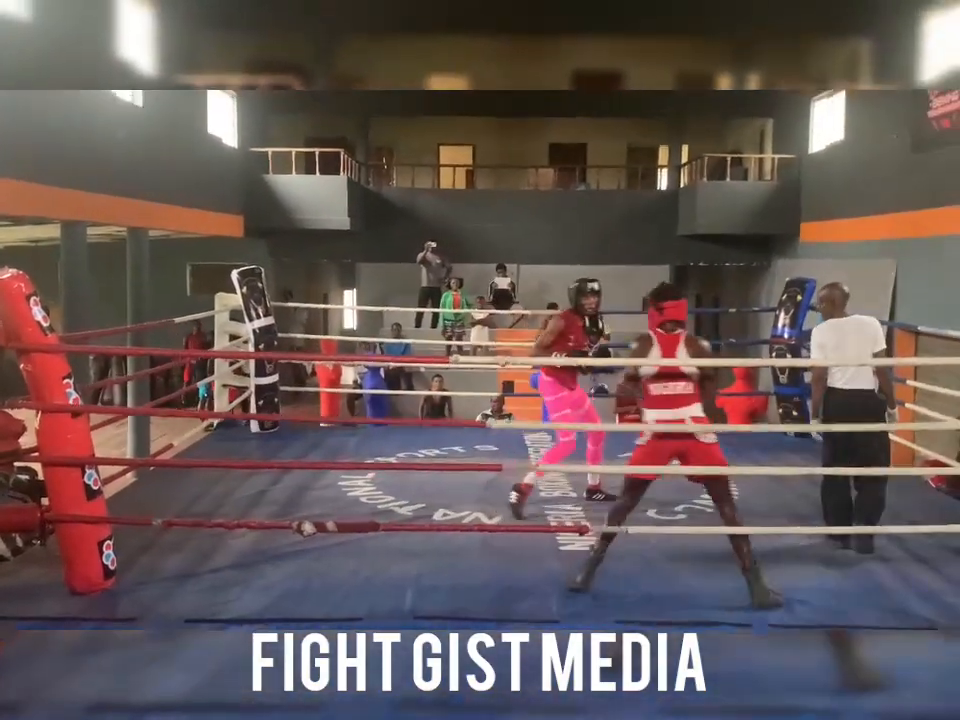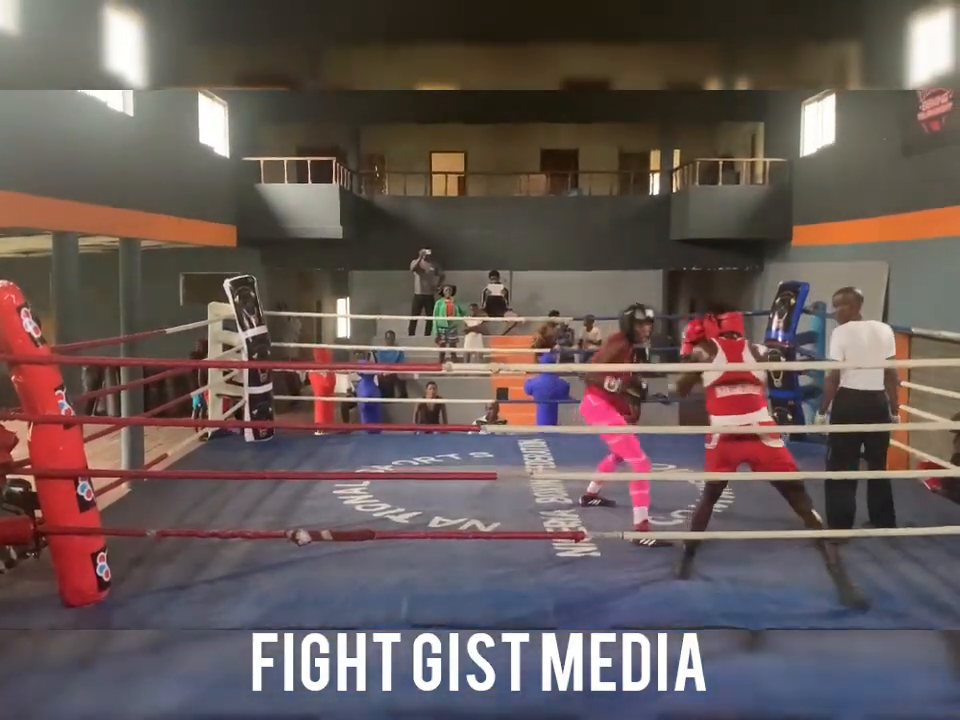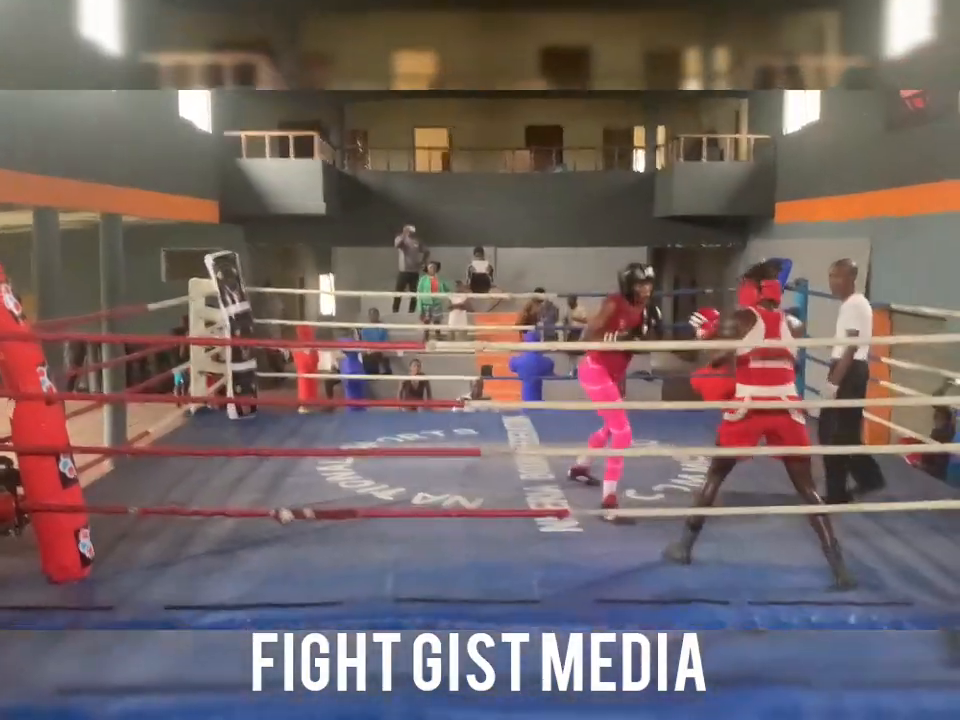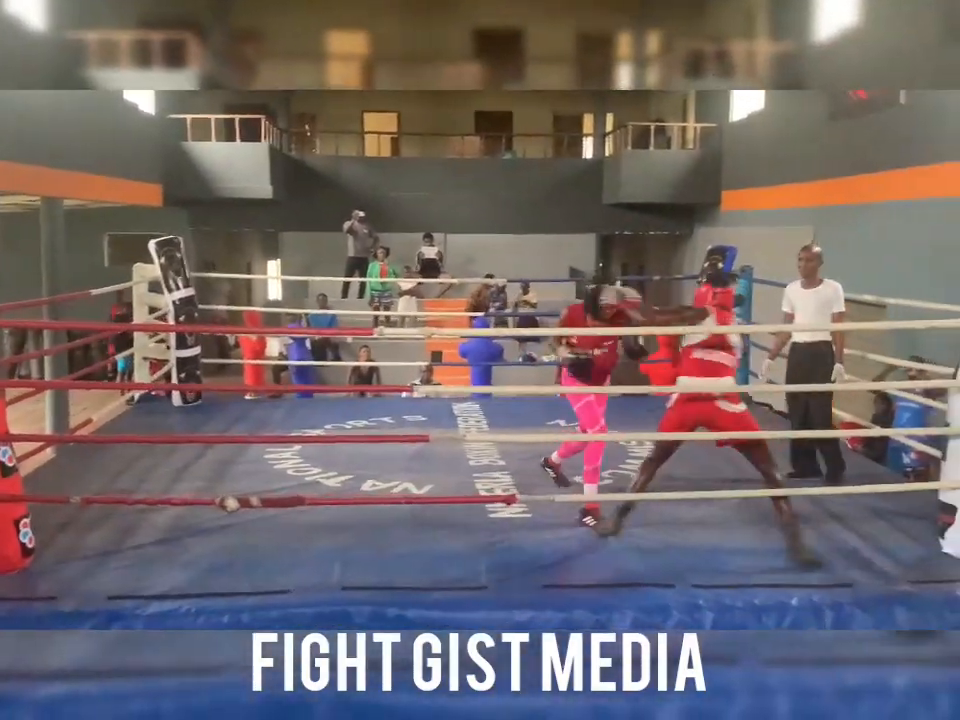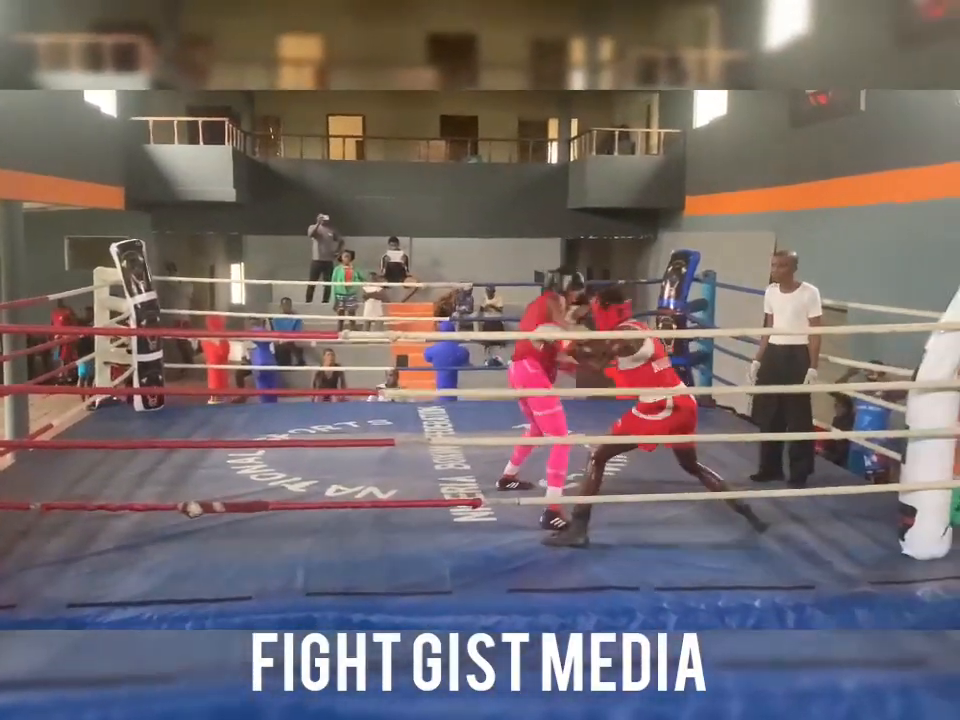
dt=0.5s
person 1, frame 1
left shoulder: (644, 344)
right shoulder: (699, 346)
right elbow: (710, 393)
left hip: (656, 431)
right hip: (694, 430)
left knee: (625, 504)
right knee: (727, 508)
left ankle: (589, 570)
right ankle: (756, 585)
person 1, frame 2
left shoulder: (704, 350)
right shoulder: (758, 351)
left elbow: (682, 390)
left wrist: (689, 350)
left hip: (724, 437)
right hip: (762, 435)
left knee: (708, 499)
right knee: (804, 507)
left ankle: (685, 565)
right ankle: (842, 585)
person 1, frame 3
left shoulder: (741, 320)
right shoulder: (792, 325)
left elbow: (717, 363)
left wrist: (712, 337)
left hip: (747, 410)
right hip: (786, 411)
left knee: (715, 477)
right knee: (806, 488)
left ankle: (685, 544)
right ankle: (837, 564)
person 1, frame 4
right shoulder: (735, 329)
left hip: (686, 401)
right hip: (725, 403)
left knee: (654, 460)
right knee: (767, 468)
left ankle: (616, 519)
right ankle: (795, 542)
person 1, frame 5
left shoulder: (622, 333)
right shoulder: (634, 328)
left hip: (657, 410)
right hip: (683, 404)
left knee: (598, 457)
right knee: (691, 464)
left ankle: (577, 529)
right ankle: (746, 513)
person 2, frame 1
left shoulder: (589, 322)
right shoulder: (562, 321)
right elbow: (535, 351)
right wrist: (564, 358)
left hip: (571, 384)
right hip: (553, 383)
left knee: (597, 431)
right knee: (567, 442)
left ankle: (593, 488)
right ankle: (522, 489)
person 2, frame 2
left shoulder: (630, 347)
right shoulder: (617, 343)
left elbow: (626, 381)
right elbow: (588, 375)
right wrist: (618, 386)
left hip: (604, 406)
right hip: (598, 407)
left knee: (620, 452)
right knee: (640, 463)
left ankle: (590, 495)
right ankle: (641, 530)
person 2, frame 3
left shoulder: (637, 308)
right shoulder: (613, 304)
left elbow: (635, 341)
right elbow: (587, 337)
left wrist: (644, 327)
right wrist: (620, 337)
left hip: (609, 373)
right hip: (596, 371)
left knee: (610, 429)
right knee: (622, 434)
left ankle: (580, 468)
right ankle: (608, 502)
person 2, frame 4
left shoulder: (621, 313)
right shoulder: (572, 314)
left elbow: (656, 317)
right elbow: (557, 341)
right wrist: (566, 355)
left hip: (599, 380)
right hip: (575, 377)
left knee: (588, 435)
right knee: (597, 432)
left ankle: (552, 462)
right ankle: (589, 509)
person 2, frame 5
left shoulder: (541, 303)
right shoulder: (556, 300)
right elbow: (551, 332)
left hip: (519, 370)
right hip: (532, 371)
left knee: (538, 428)
right knee: (560, 439)
left ankle: (507, 477)
right ankle: (552, 512)
person 3, frame 1
left shoulder: (821, 331)
right shoulder: (871, 324)
left elbow: (818, 377)
right elbow: (882, 370)
left wrist: (815, 414)
right wrist: (891, 405)
left hip: (836, 402)
right hip: (868, 401)
left knee: (835, 469)
right knee: (873, 470)
left ankle: (839, 531)
right ankle: (864, 532)
person 3, frame 2
left shoulder: (841, 333)
right shoulder: (884, 331)
left elbow: (834, 377)
right elbow: (892, 376)
left wrist: (822, 410)
right wrist: (894, 410)
left hip: (848, 402)
right hip: (877, 402)
left knee: (840, 469)
right knee: (878, 466)
left ankle: (840, 526)
right ankle: (884, 523)
person 3, frame 3
left shoulder: (852, 305)
right shoulder: (858, 302)
left elbow: (851, 347)
left wrist: (833, 381)
left hip: (848, 371)
right hip: (850, 370)
left knee: (832, 433)
right knee: (848, 431)
left ankle: (836, 492)
right ankle: (870, 476)
person 3, frame 4
left shoulder: (833, 289)
right shoulder: (791, 289)
left elbow: (838, 329)
left wrist: (839, 362)
right wrist: (770, 357)
left hip: (821, 352)
right hip: (797, 352)
left knee: (820, 413)
right knee: (798, 413)
left ankle: (835, 468)
right ankle: (804, 465)
person 3, frame 5
left shoulder: (809, 293)
right shoulder: (770, 292)
left elbow: (815, 333)
left wrist: (813, 366)
right wrist: (757, 360)
left hip: (797, 356)
right hip: (773, 353)
left knee: (798, 418)
right knee: (767, 414)
left ankle: (799, 473)
right ankle: (770, 467)
